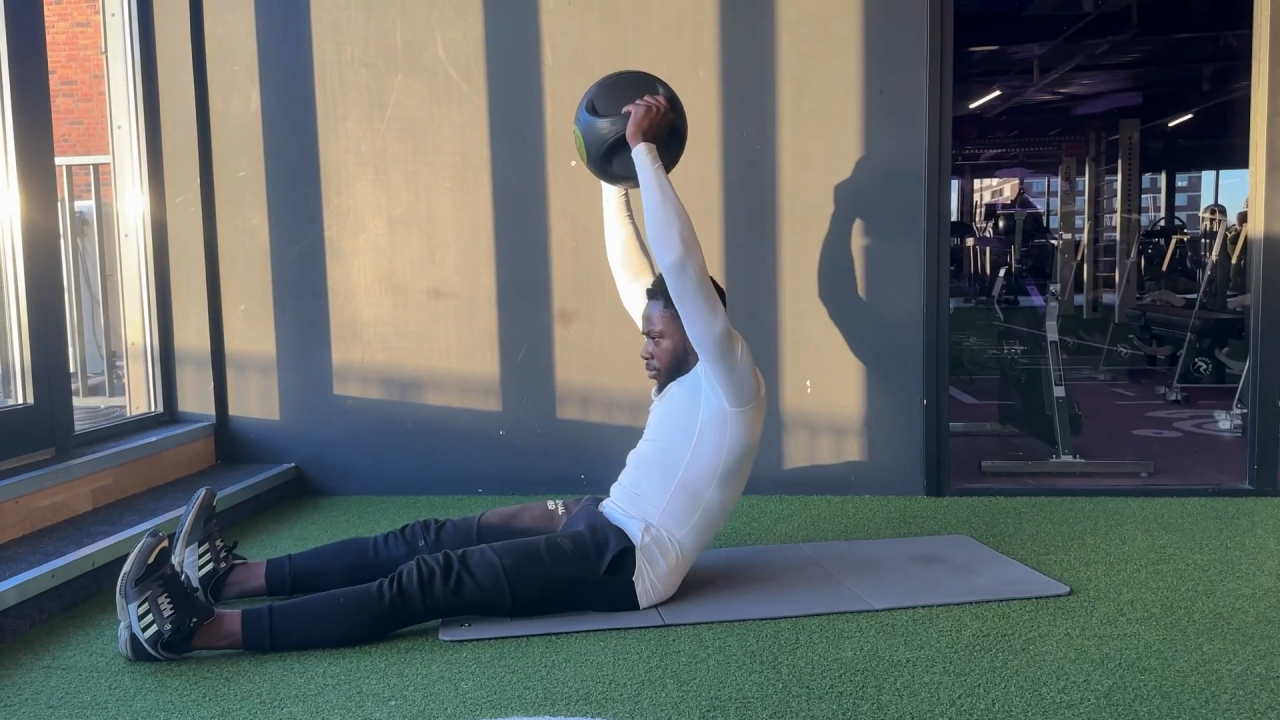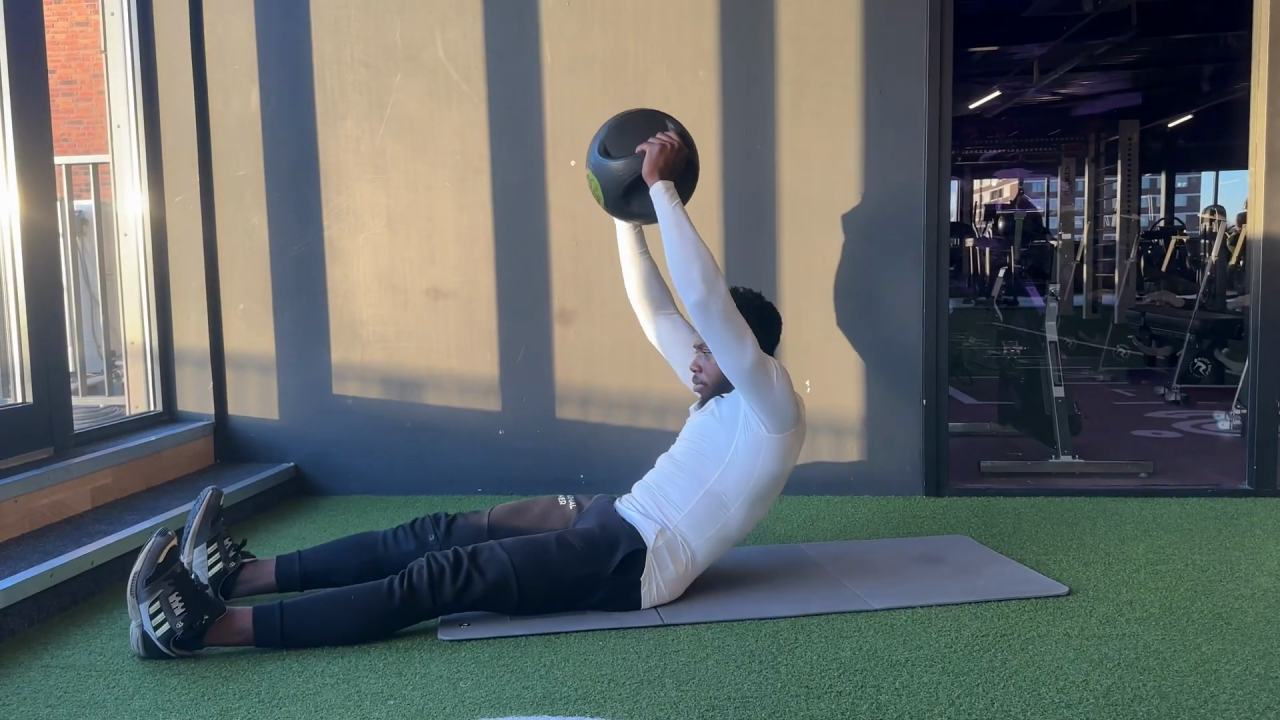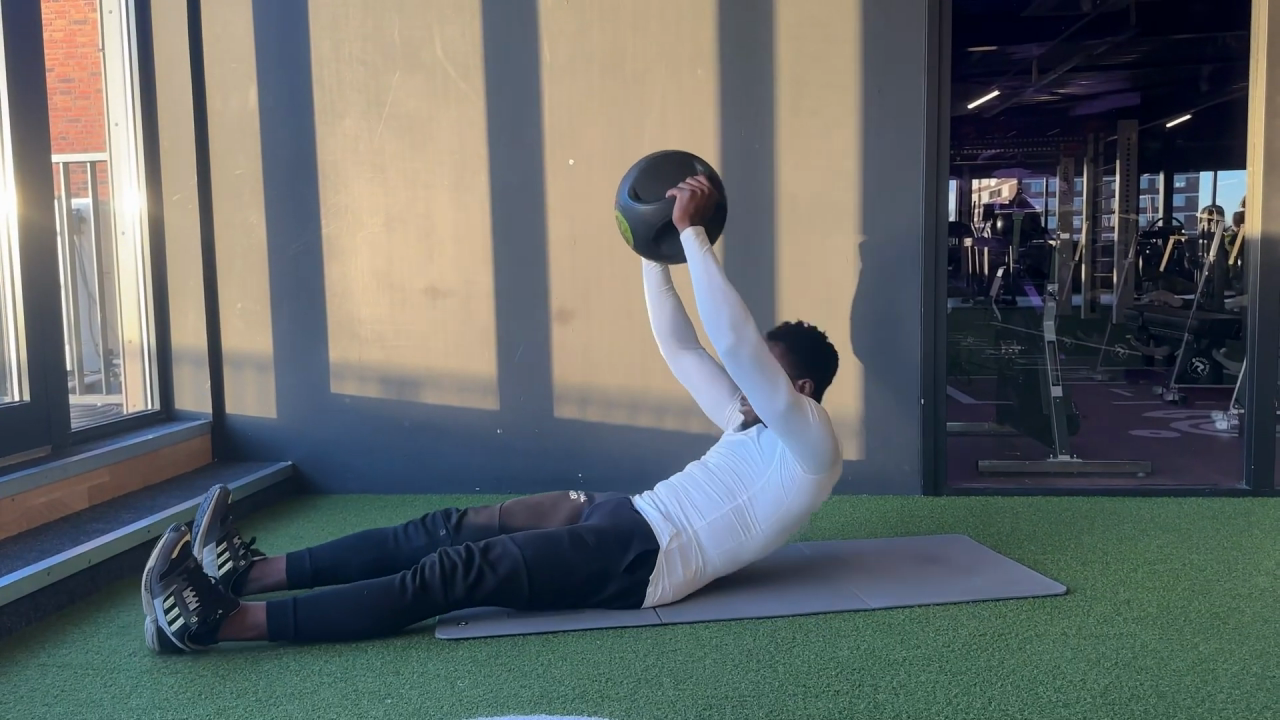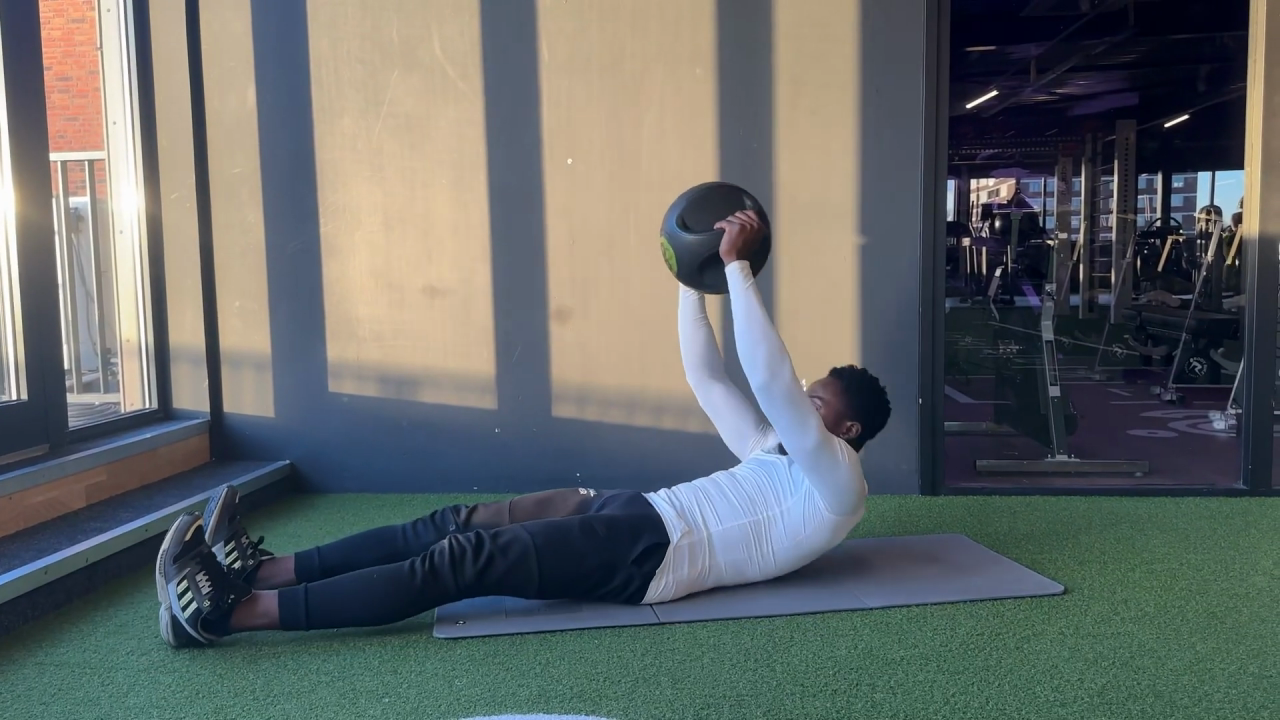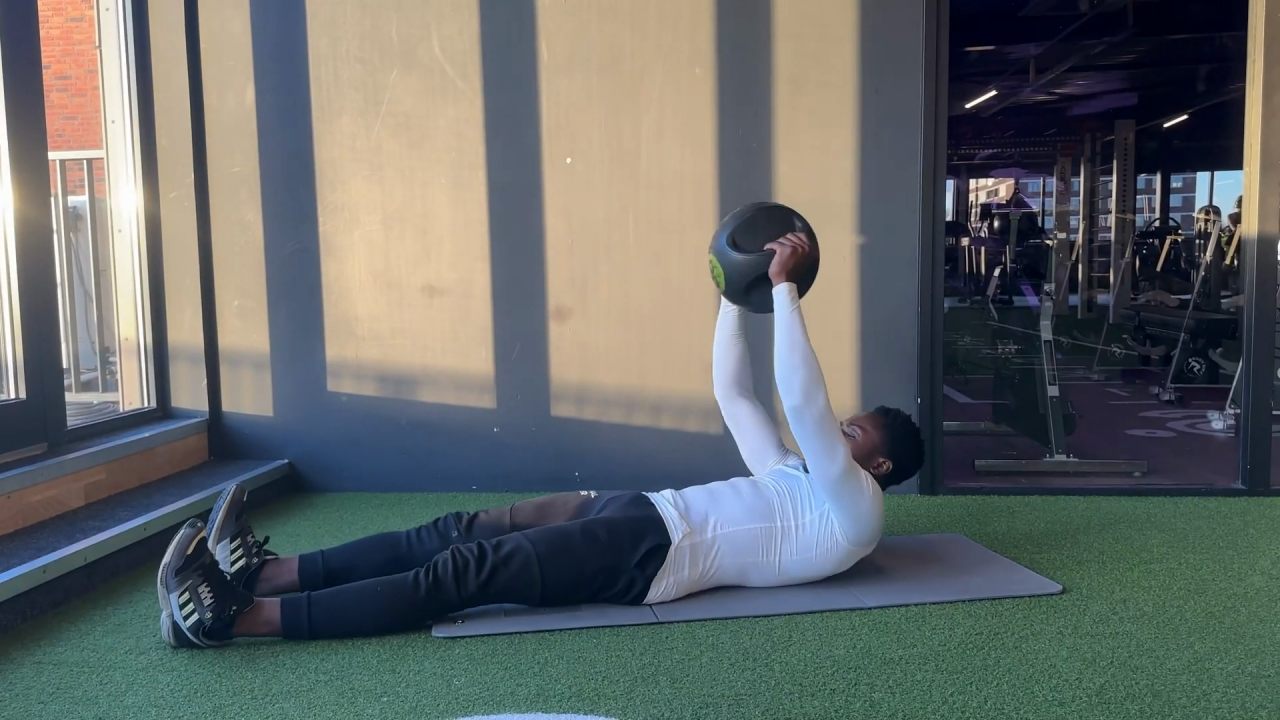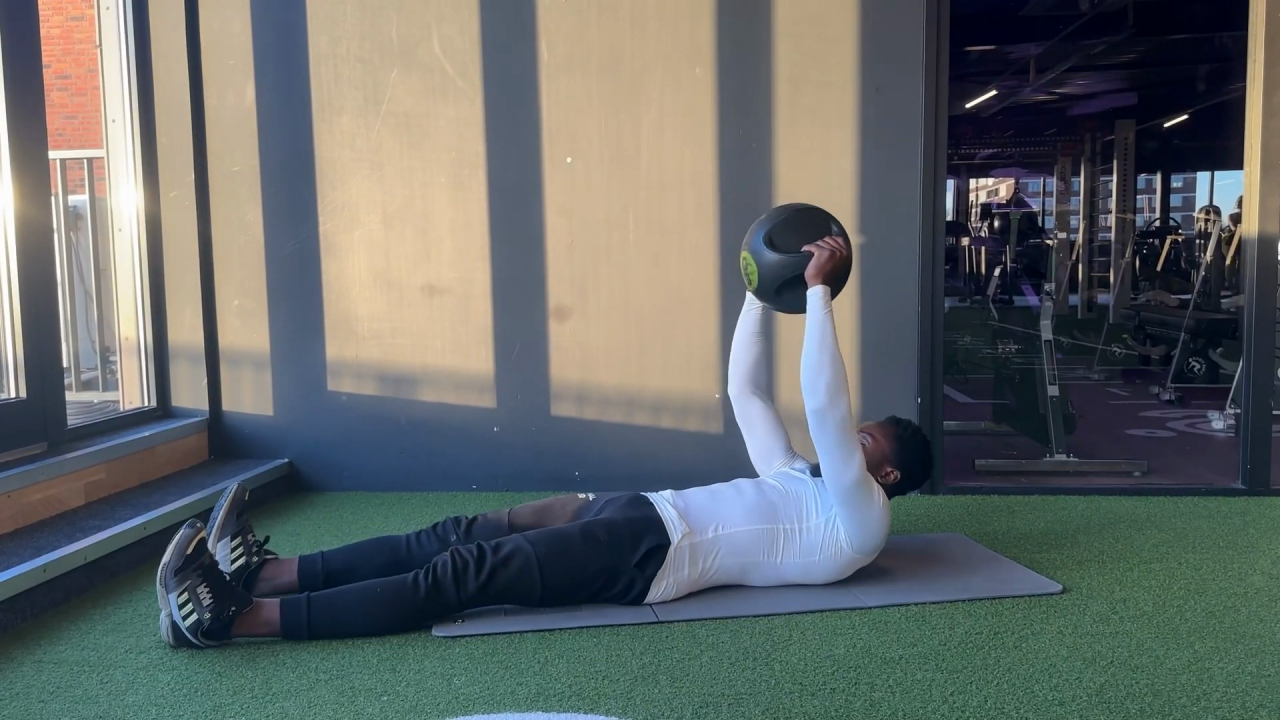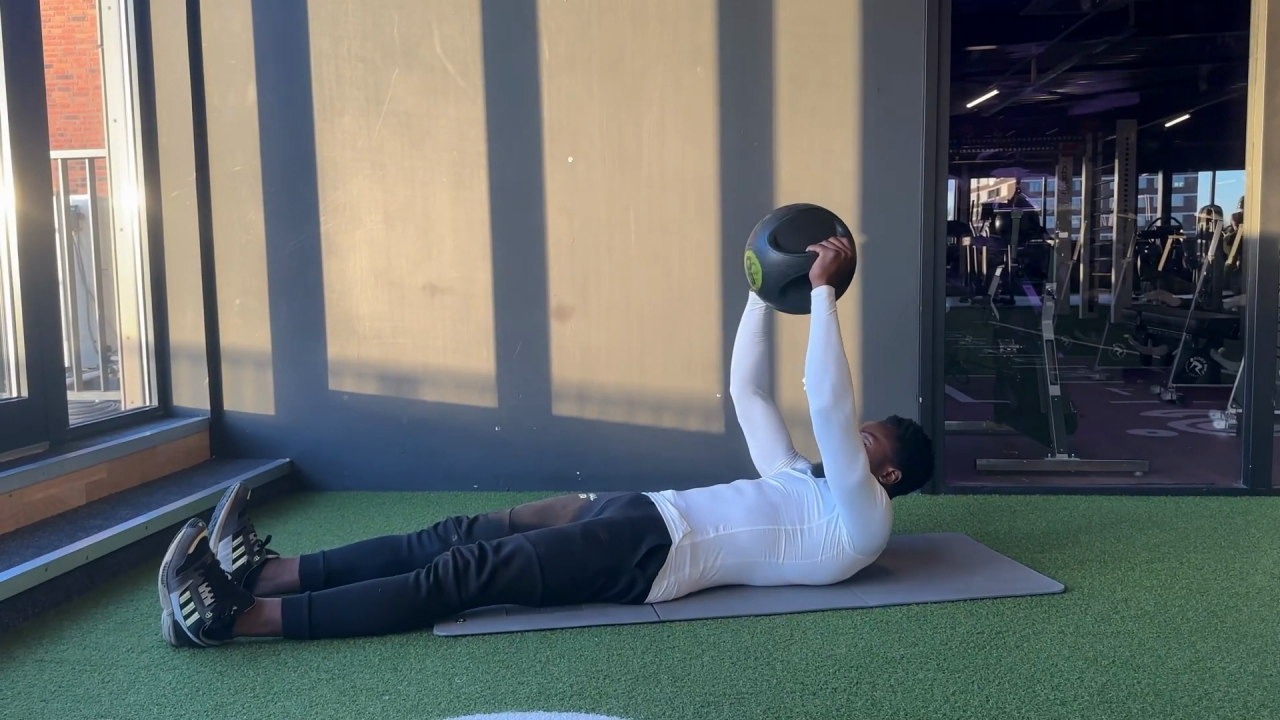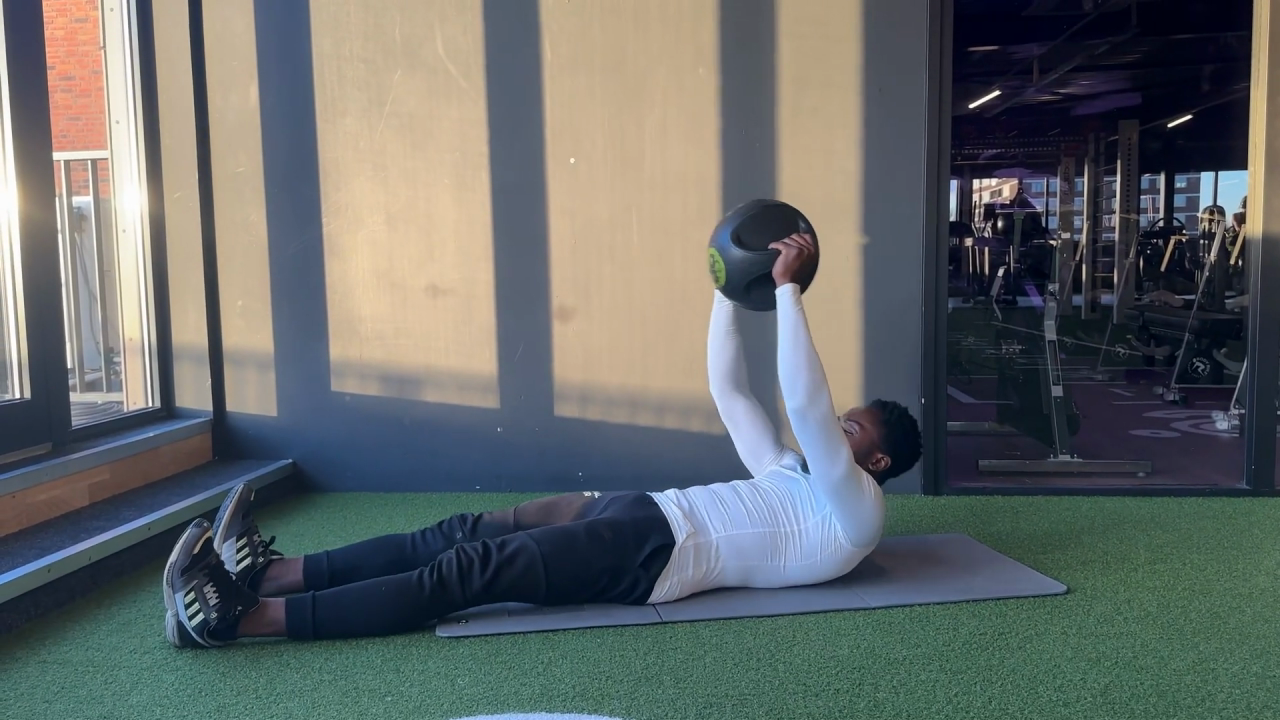
dt=0.3s
person 1, frame 1
left shoulder: (730, 380)
right shoulder: (689, 373)
left elbow: (682, 267)
right elbow: (634, 275)
left wrist: (644, 149)
right wrist: (614, 177)
left hip: (627, 563)
right hip: (601, 523)
left knee: (432, 580)
right knee: (425, 540)
right ankle: (233, 575)
person 1, frame 2
left shoulder: (773, 408)
right shoulder: (725, 394)
left elbow: (708, 303)
right elbow: (657, 312)
left wrist: (662, 188)
left hip: (633, 561)
right hip: (610, 518)
left knee: (443, 577)
right knee: (436, 533)
left ankle: (211, 625)
right ankle: (240, 572)
person 1, frame 3
left shoulder: (810, 442)
right shoulder: (756, 421)
left elbow: (738, 346)
right elbow: (682, 349)
left wrist: (692, 232)
right wrist: (654, 250)
left hip: (644, 559)
right hip: (621, 516)
left knee: (455, 571)
right knee: (444, 530)
left ankle: (223, 621)
right ankle: (255, 571)
person 1, frame 4
left shoulder: (838, 483)
right shoulder: (778, 453)
left elbow: (770, 382)
right elbow: (706, 377)
left wrist: (736, 265)
right wrist: (694, 276)
left hip: (648, 551)
right hip: (629, 513)
left knee: (464, 561)
right knee: (451, 526)
left ankle: (234, 611)
right ankle: (262, 568)
person 1, frame 5
left shoulder: (856, 512)
right shoulder: (795, 476)
left elbow: (803, 403)
right elbow: (733, 395)
left wrist: (784, 286)
right wrist: (736, 293)
left hip: (650, 551)
right hip: (637, 511)
left knee: (466, 571)
right knee: (453, 535)
left ankle: (236, 616)
right ankle: (266, 571)
person 1, frame 6
left shoulder: (859, 521)
right shoulder: (797, 481)
left elbow: (826, 407)
right elbow: (745, 393)
left wrist: (818, 290)
right wrist: (760, 293)
left hip: (651, 551)
right hip: (635, 513)
left knee: (466, 571)
right knee: (456, 535)
left ankle: (235, 616)
right ankle: (263, 568)
person 1, frame 7
left shoulder: (861, 522)
right shoulder: (799, 481)
left elbow: (830, 409)
right elbow: (748, 393)
left wrist: (824, 291)
right wrist: (765, 291)
left hip: (651, 551)
right hip: (637, 512)
left knee: (466, 572)
right knee: (457, 537)
left ankle: (239, 616)
right ankle: (265, 569)
person 1, frame 8
left shoulder: (857, 512)
right shoulder: (793, 473)
left elbow: (808, 407)
right elbow: (728, 389)
left wrist: (787, 288)
right wrist: (730, 288)
left hip: (656, 551)
right hip: (638, 512)
left knee: (472, 570)
right knee: (459, 534)
left ankle: (240, 616)
right ankle: (269, 572)
